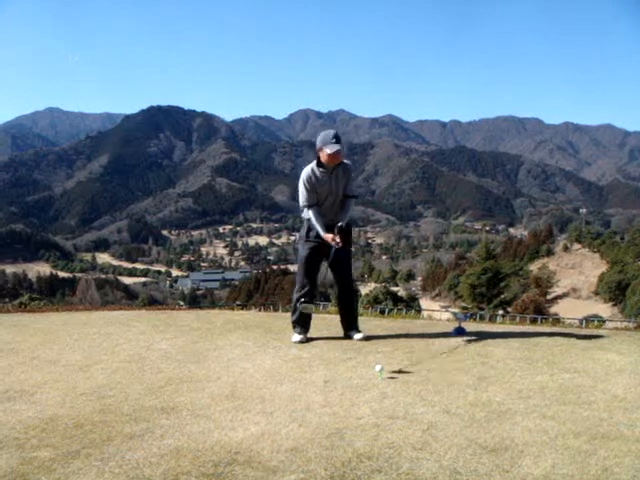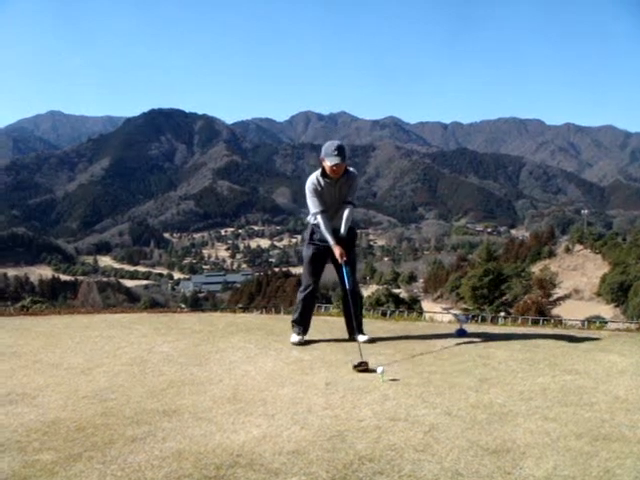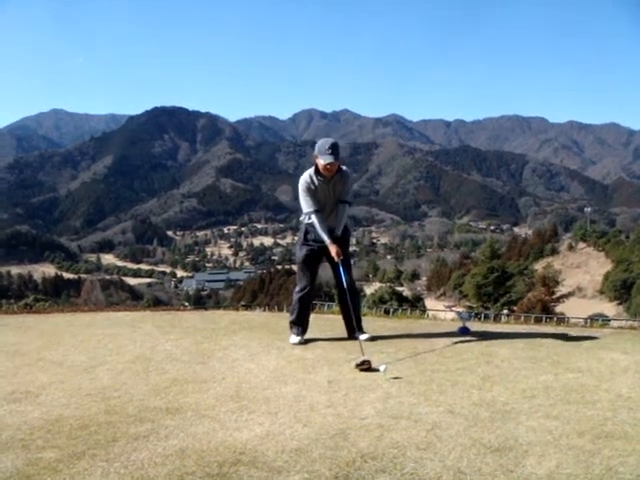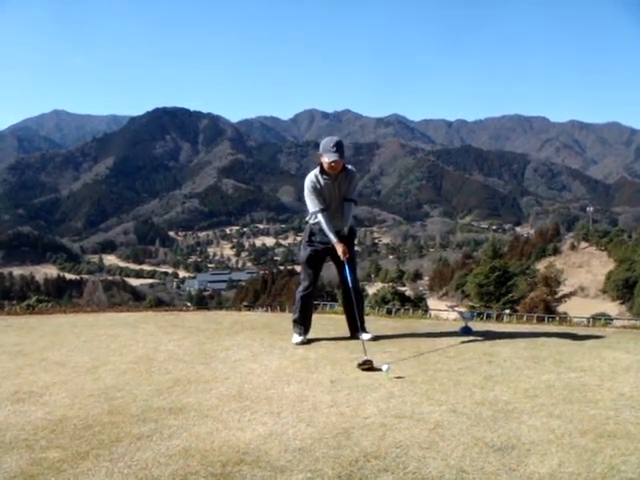
dt=1s
person 1, frame 1
left shoulder: (346, 169)
right shoulder: (308, 174)
left elbow: (349, 198)
right elbow: (309, 208)
left wrist: (341, 225)
right wrist: (324, 233)
left hip: (339, 229)
right hip: (314, 231)
left knee: (346, 281)
right knee: (306, 281)
left ankle: (351, 327)
right ankle: (300, 328)
person 1, frame 2
left shoulder: (352, 176)
right shoulder: (313, 182)
left elbow: (348, 207)
right elbow: (320, 215)
left wrist: (342, 237)
right wrist: (333, 245)
left hip: (343, 234)
right hip: (317, 234)
left knee: (350, 284)
right knee: (309, 283)
left ankle: (355, 330)
right ankle: (299, 329)
person 1, frame 3
left shoulder: (346, 175)
right shoulder: (306, 180)
left elbow: (342, 206)
right elbow: (313, 215)
left wrist: (337, 236)
right wrist: (329, 243)
left hip: (338, 232)
right hip: (312, 234)
left knee: (347, 282)
right knee: (305, 284)
left ankle: (355, 328)
right ankle: (297, 329)
person 1, frame 4
left shoulder: (351, 174)
right shoulder: (312, 180)
left elbow: (348, 205)
right elbow: (320, 214)
left wrist: (343, 235)
right wrist: (335, 242)
left hip: (343, 233)
right hip: (317, 234)
left knee: (351, 282)
right knee: (308, 283)
left ankle: (357, 328)
right ankle: (300, 329)
